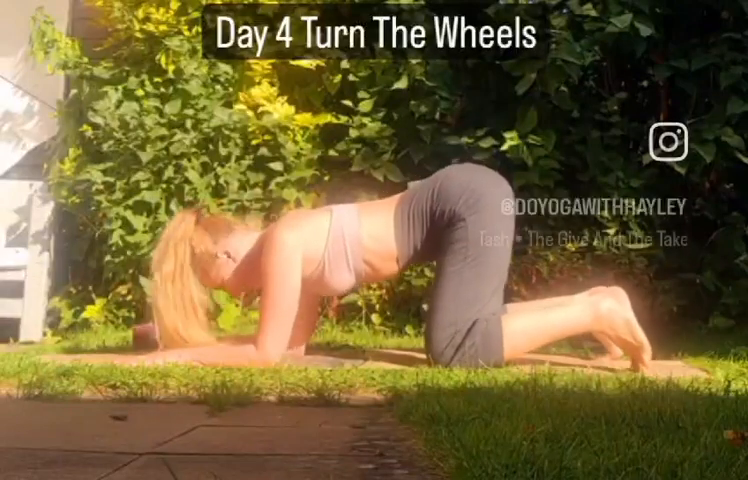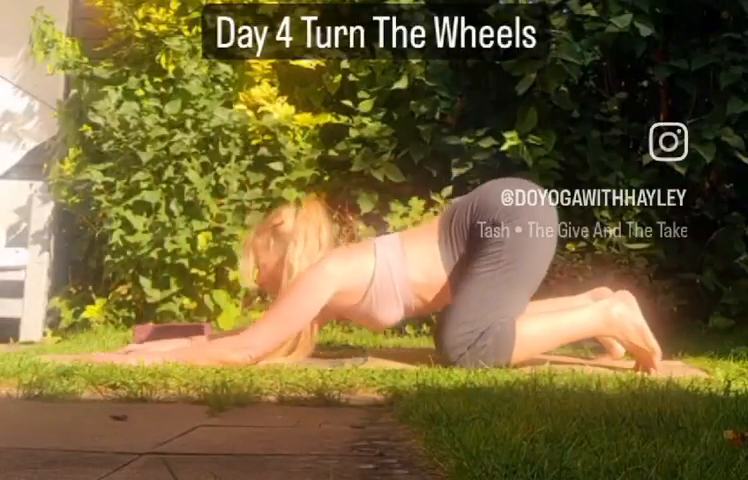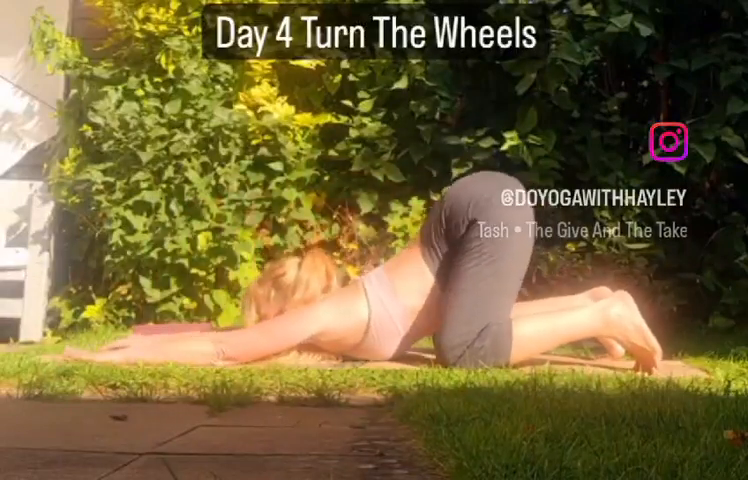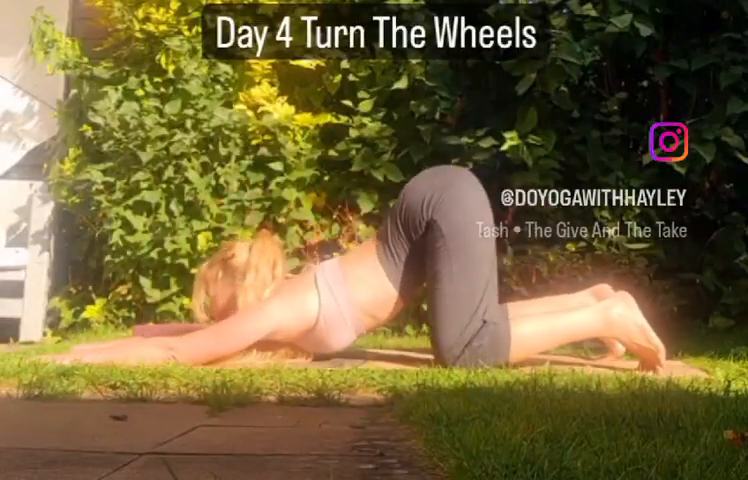
dt=1s
person 1, frame 1
left shoulder: (280, 247)
right shoulder: (296, 253)
left elbow: (267, 355)
right elbow: (294, 344)
left wrist: (184, 355)
right wrist: (205, 341)
left hip: (470, 200)
right hip: (466, 198)
left knee: (454, 349)
right knee: (470, 326)
left ankle: (597, 313)
right ankle: (593, 299)
person 1, frame 2
left shoulder: (324, 276)
right shoulder: (333, 284)
left elbow: (244, 351)
right elbow: (253, 340)
left wrist: (154, 360)
right wrist: (168, 343)
left hip: (513, 213)
right hip: (502, 214)
left knee: (464, 348)
right knee: (475, 325)
left ankle: (605, 316)
right ankle: (593, 302)
person 1, frame 3
left shoulder: (321, 318)
right shoulder: (333, 315)
left elbow: (223, 349)
right elbow: (228, 334)
left wrist: (128, 357)
right wrist: (147, 339)
left hip: (487, 208)
right hip: (483, 209)
left knee: (464, 350)
right knee: (477, 325)
left ankle: (602, 317)
right ankle: (594, 300)
person 1, frame 4
left shoulder: (277, 310)
right shoulder: (285, 302)
left elbow: (179, 352)
right elbow: (201, 332)
left wrist: (96, 355)
right wrist: (136, 336)
left hip: (443, 201)
right hip: (442, 202)
left knee: (464, 351)
right knee: (472, 330)
left ankle: (604, 318)
right ankle: (594, 298)
